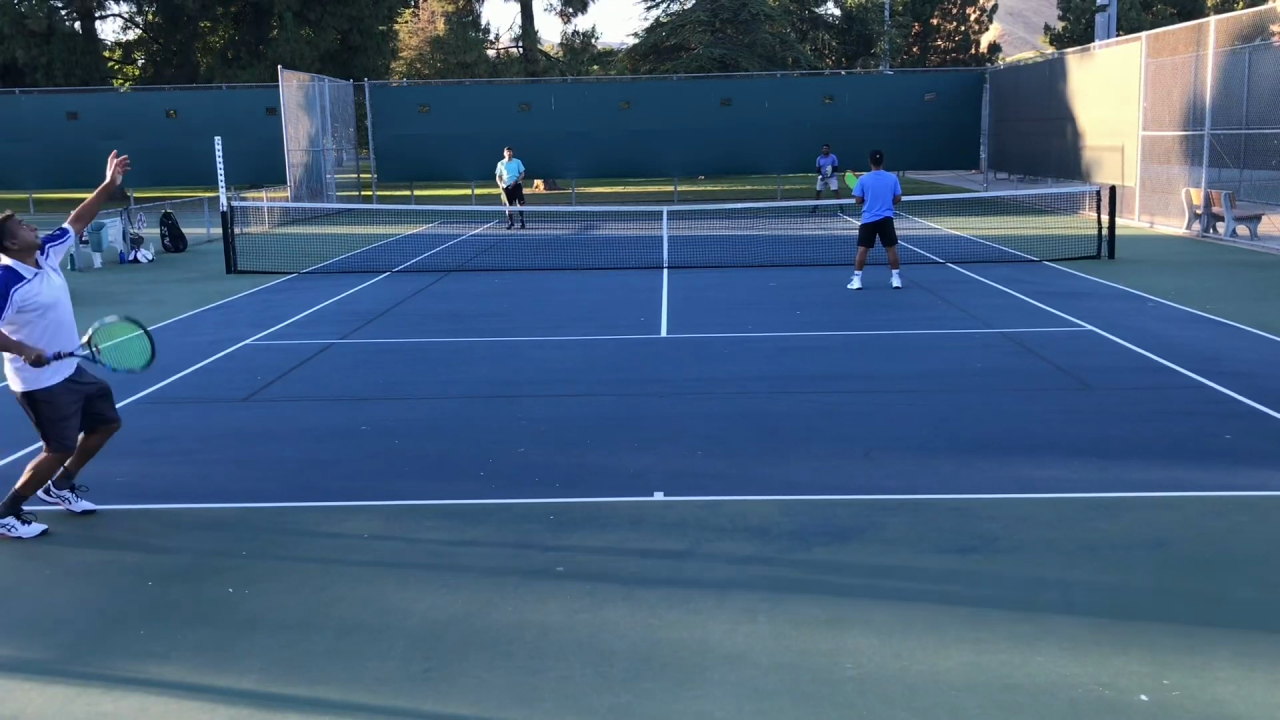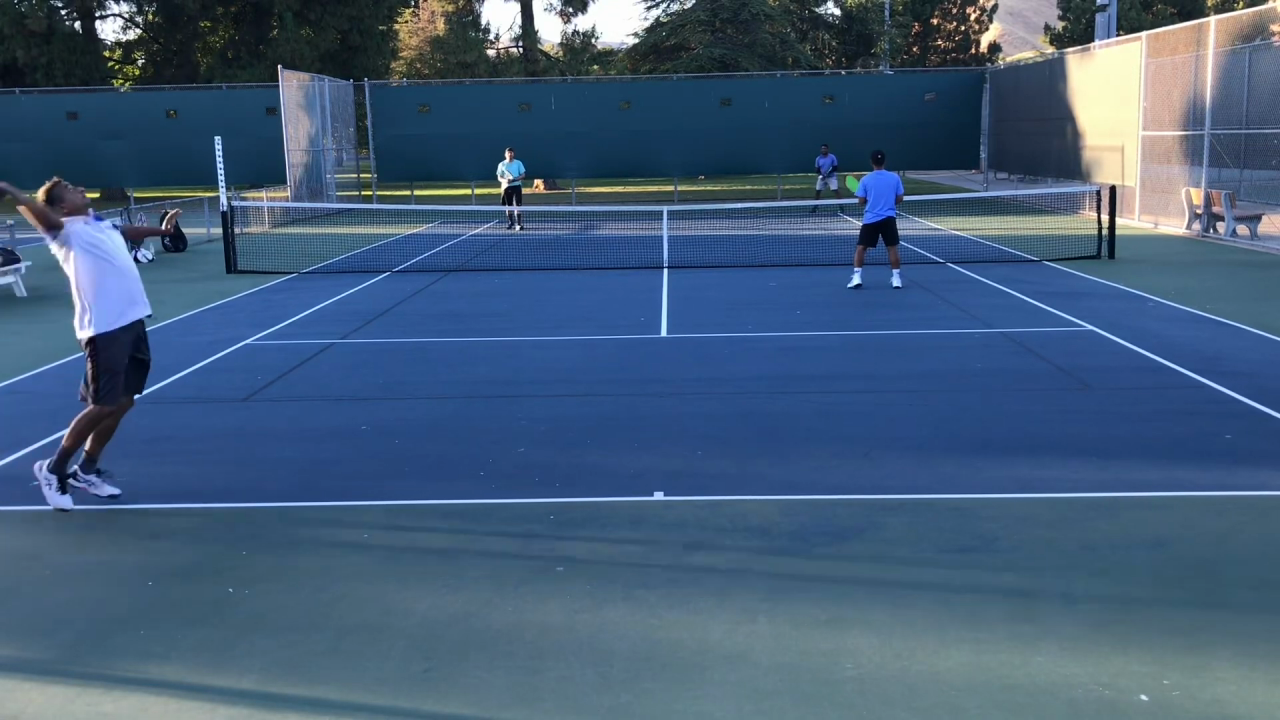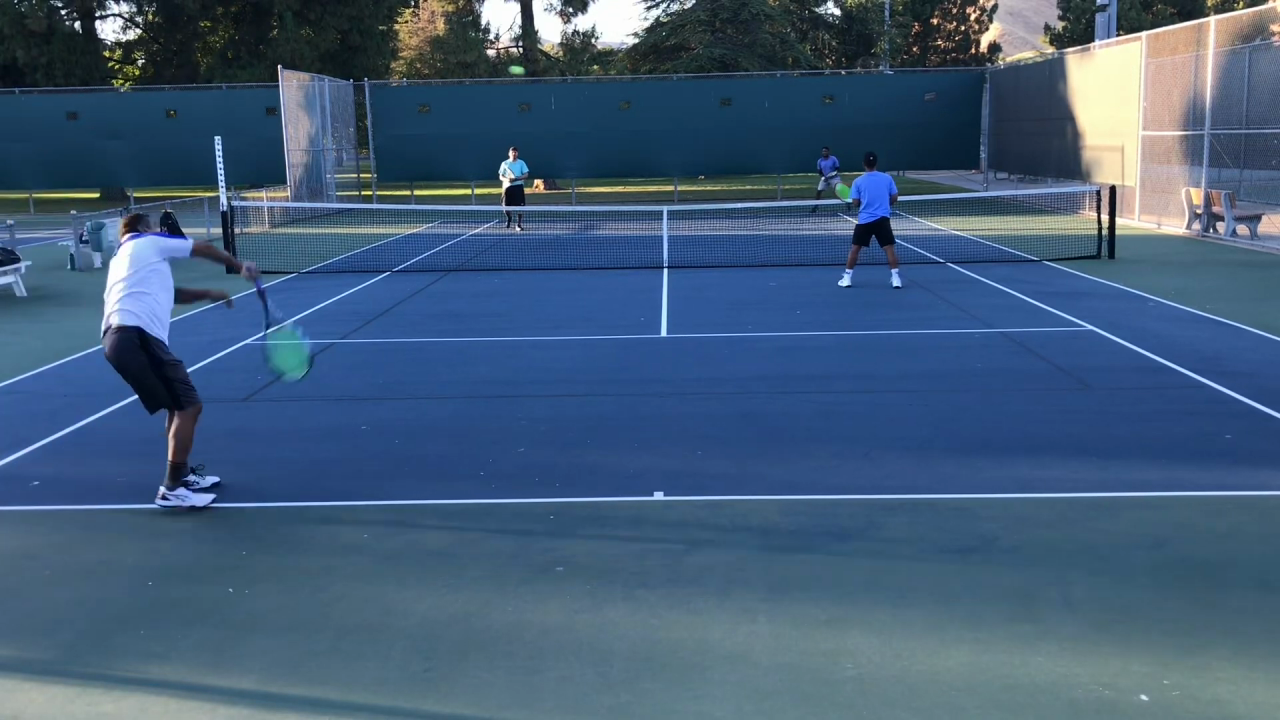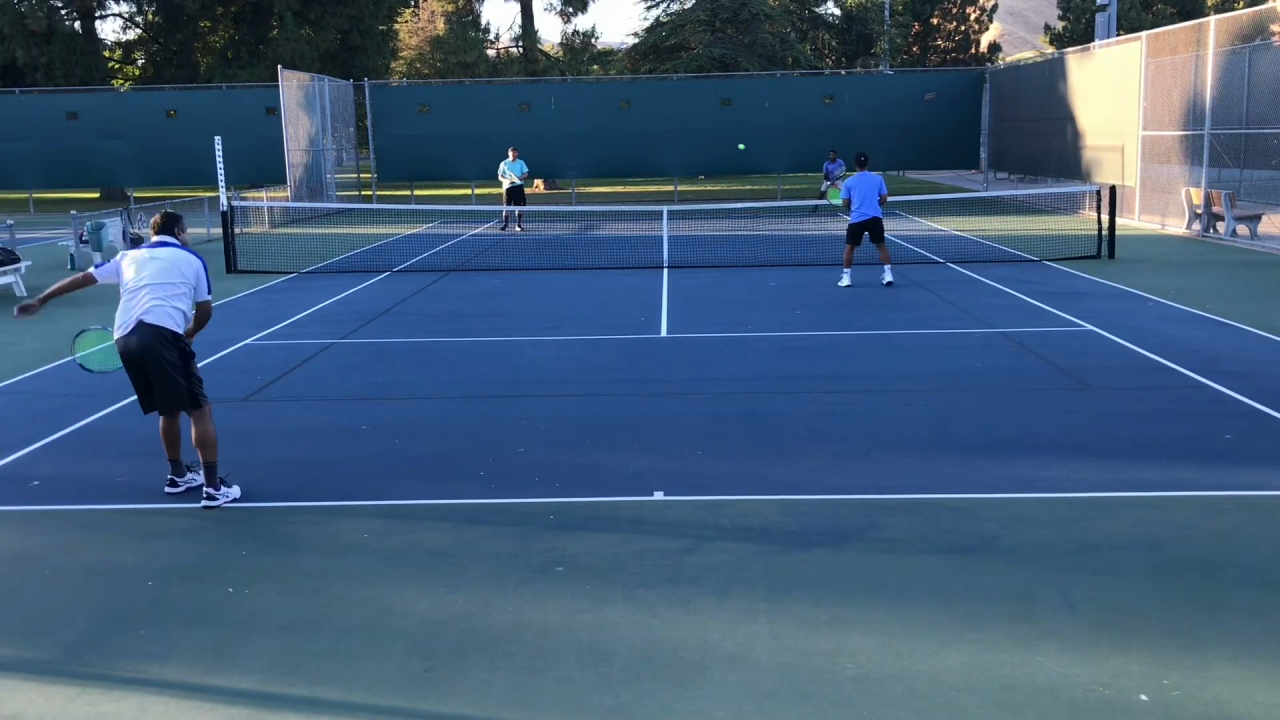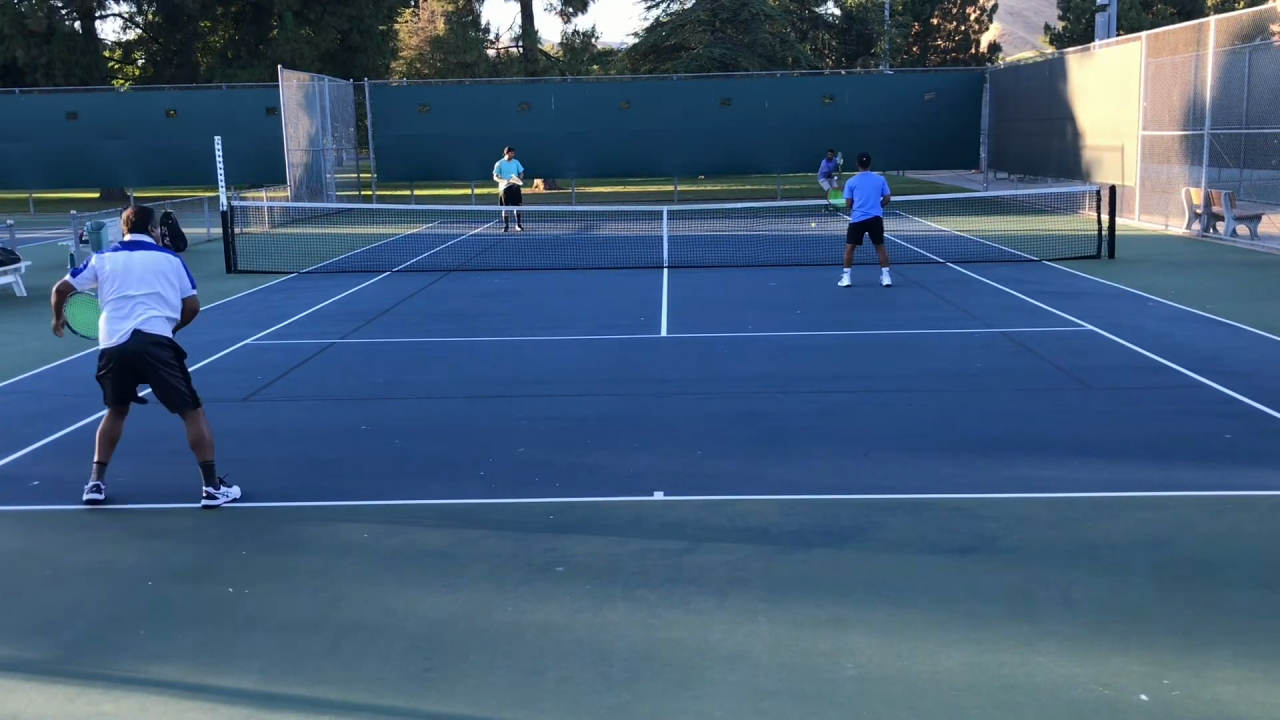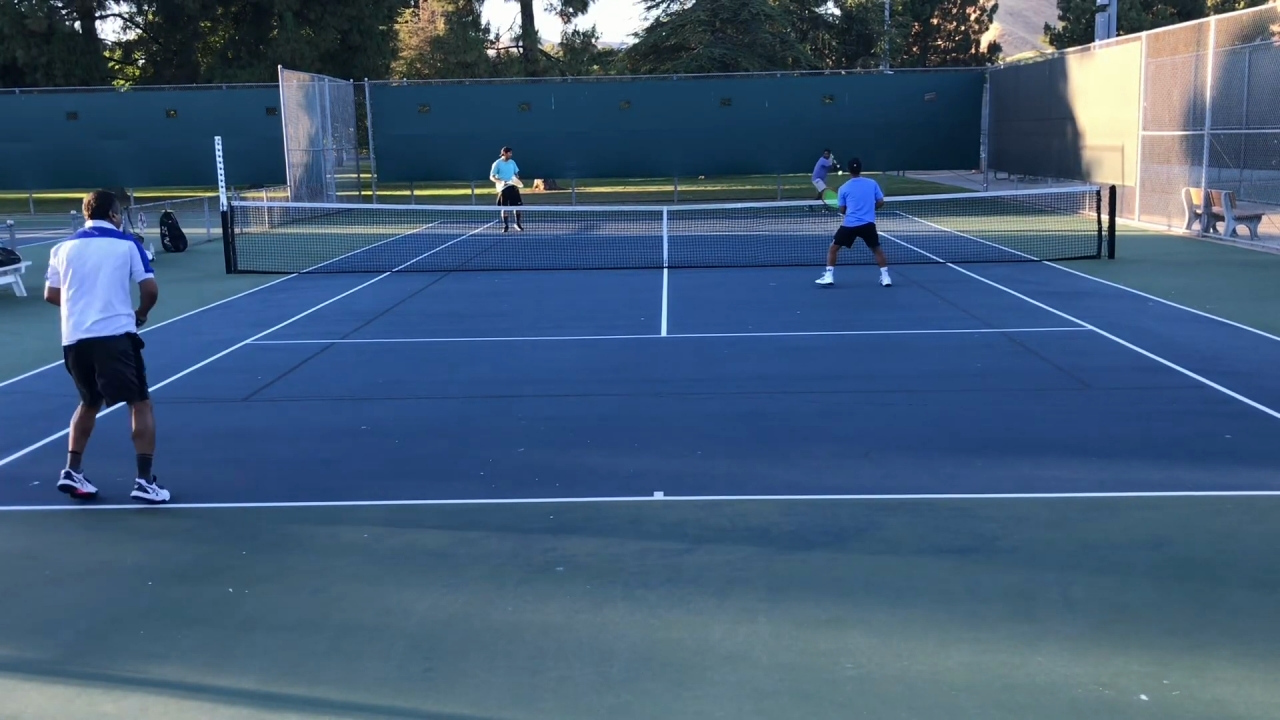
dt=0.3s
person 1, frame 1
left shoulder: (46, 255)
left elbow: (78, 219)
left wrist: (112, 183)
left hip: (70, 369)
right hip: (41, 382)
left knee: (106, 423)
right knee: (60, 450)
left ankle: (60, 486)
person 1, frame 2
left shoulder: (94, 223)
right shoulder: (65, 230)
left elbow: (124, 233)
right elbow: (46, 220)
left wrist: (160, 230)
left hip: (130, 324)
right hip: (105, 331)
left knee: (123, 401)
right knee: (104, 405)
left ankle: (87, 469)
right ankle: (54, 468)
person 1, frame 3
left shoulder: (125, 257)
right shoulder: (153, 243)
left elbow: (167, 295)
right elbow: (202, 249)
left wrist: (210, 294)
right wrist: (238, 265)
left hip: (120, 339)
right hip: (136, 337)
left knee: (177, 407)
right knee: (188, 406)
left ankle: (182, 475)
right ankle: (171, 489)
person 1, frame 4
left shoulder: (127, 257)
right shoulder: (192, 260)
left elbow: (82, 278)
right elbow: (205, 311)
left wrist: (40, 300)
right wrist: (189, 334)
left hip: (126, 339)
right hip: (162, 336)
left knee: (169, 407)
right knee: (200, 410)
left ankle: (178, 475)
right ankle: (214, 487)
person 1, frame 5
left shoulder: (101, 259)
right shoulder: (170, 260)
left elbow: (61, 289)
right elbow: (192, 307)
left wrist: (58, 318)
right wrist: (169, 327)
left hip: (113, 347)
right hip: (154, 343)
left knee: (116, 410)
right knee: (192, 412)
left ankle: (96, 482)
right ankle: (212, 486)
person 1, frame 6
left shoulder: (63, 248)
right shoulder: (128, 244)
left elbow: (50, 295)
right elbow: (150, 290)
right wrist: (140, 313)
left hip: (75, 338)
right hip: (115, 335)
left knee: (89, 403)
right knee: (141, 404)
left ankle: (72, 471)
right ankle: (145, 481)
